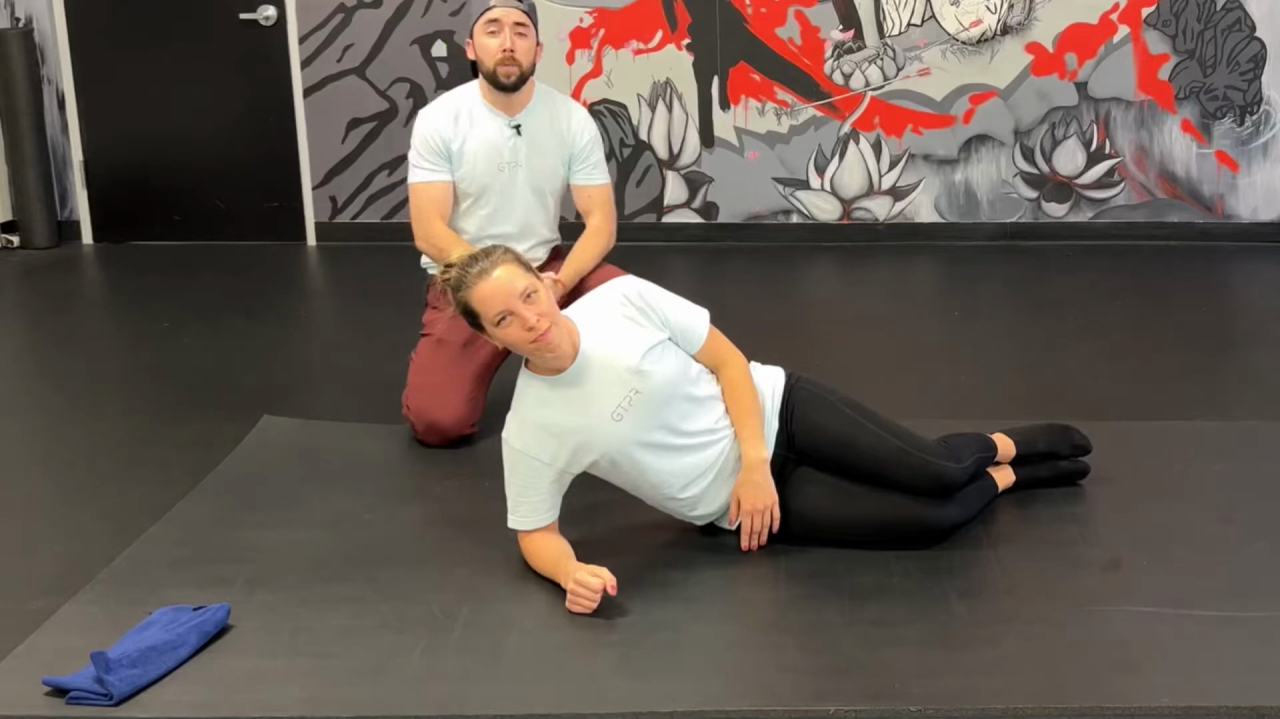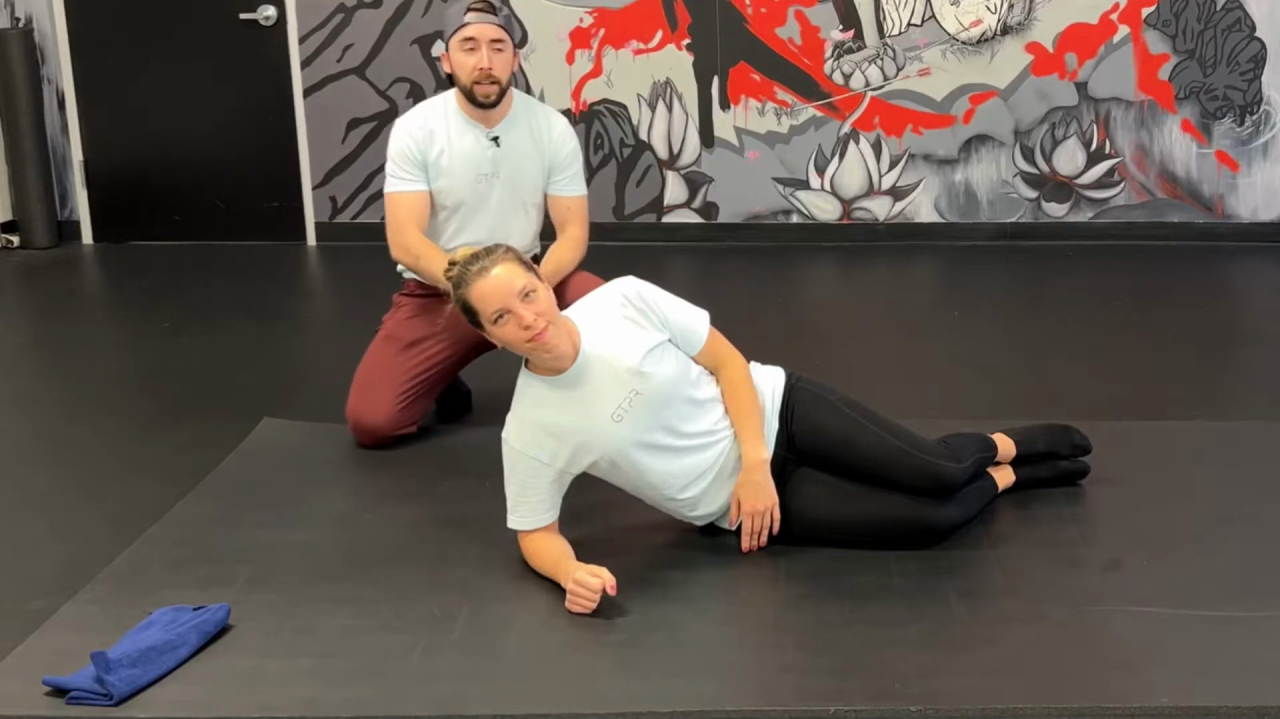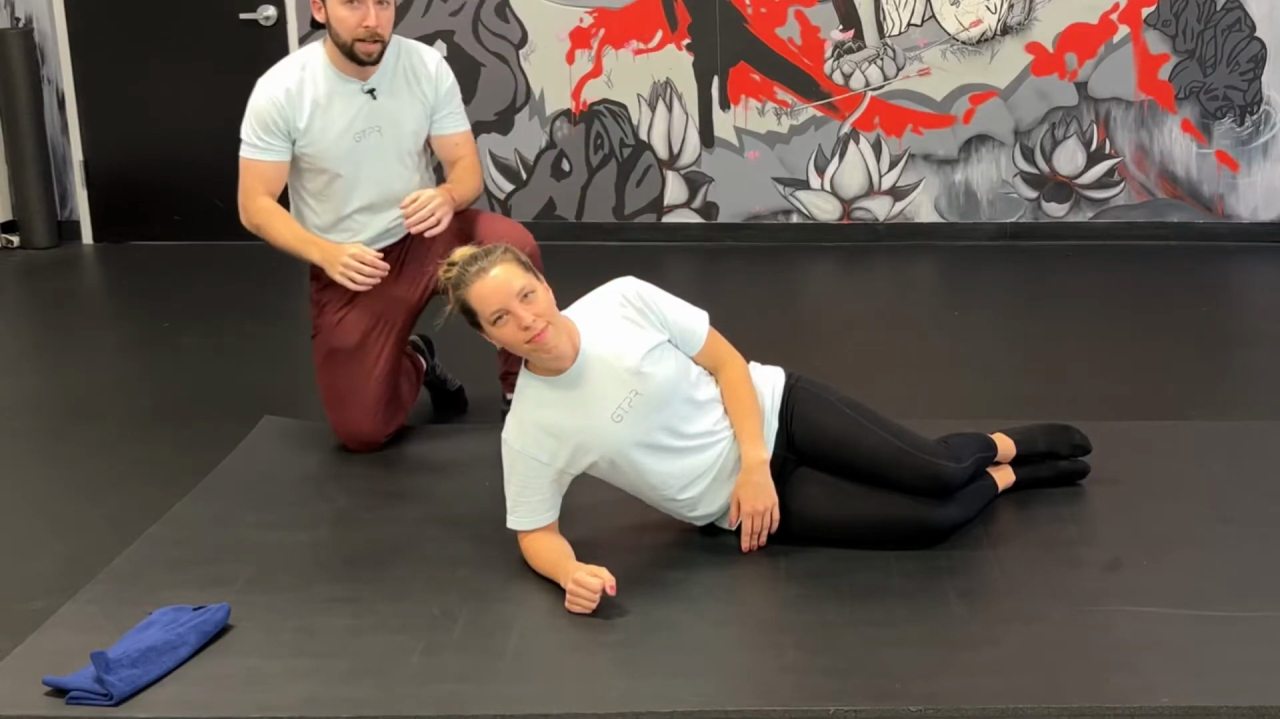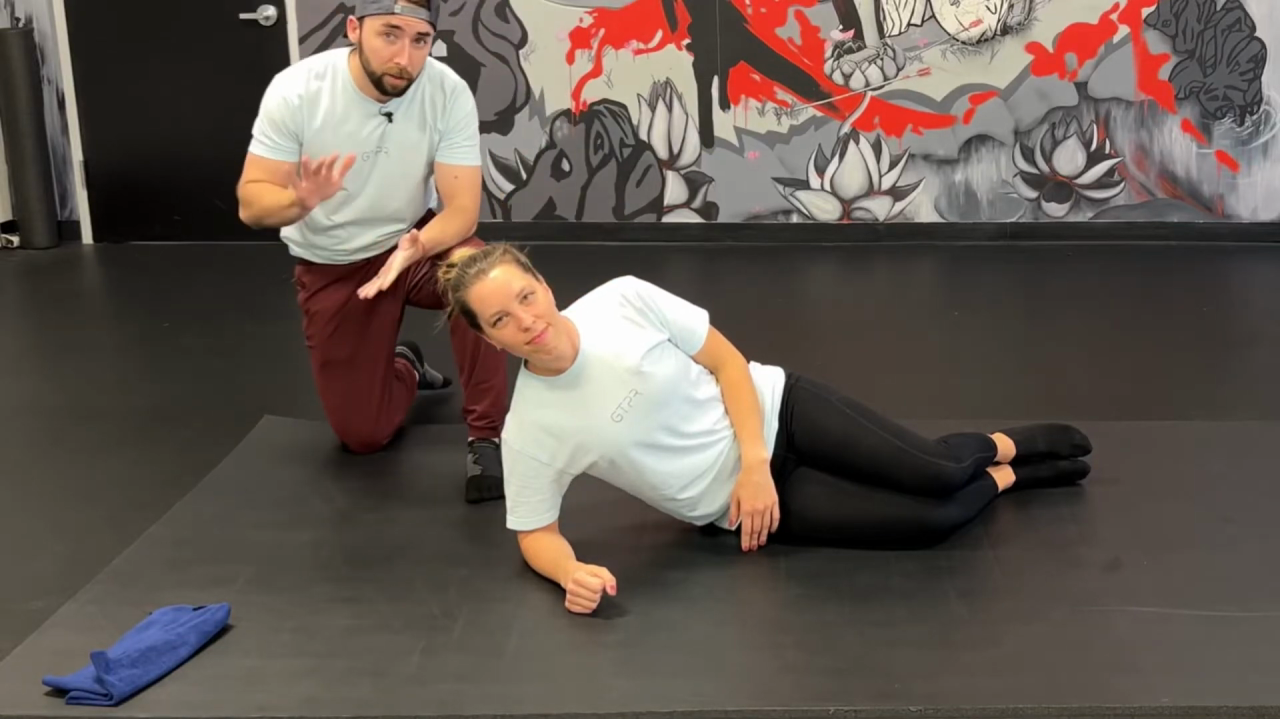
dt=0.7s
person 1, frame 1
left shoulder: (625, 297)
right shoulder: (529, 430)
left elbow: (729, 362)
right elbow: (535, 533)
left wrist: (754, 462)
right wrist: (570, 573)
left hip: (770, 409)
right hip: (729, 498)
left knee: (935, 472)
right knee: (929, 522)
left ankle: (1005, 444)
right ankle: (1003, 478)
person 1, frame 2
left shoulder: (625, 299)
right shoulder: (529, 431)
left elbow: (729, 363)
right elbow: (535, 533)
left wrist: (754, 462)
right wrist: (570, 572)
left hip: (773, 410)
right hip: (727, 498)
left knee: (937, 473)
right knee: (931, 522)
left ankle: (1006, 446)
right ankle: (1004, 478)
person 1, frame 3
left shoulder: (624, 298)
right shoulder: (529, 431)
left elbow: (729, 364)
right elbow: (535, 533)
left wrist: (754, 463)
right wrist: (570, 573)
left hip: (771, 409)
right hip: (730, 499)
left knee: (936, 470)
right knee: (929, 522)
left ankle: (1005, 445)
right ankle: (1005, 479)
person 1, frame 4
left shoulder: (623, 298)
right shoulder: (529, 430)
left elbow: (729, 363)
right elbow: (535, 533)
left wrist: (755, 461)
right wrist: (570, 572)
left hip: (773, 409)
right hip: (731, 499)
left knee: (936, 472)
right knee: (931, 522)
left ankle: (1008, 445)
right ankle: (1004, 478)
person 2, frame 1
left shoulder: (574, 121)
right shoulder: (438, 120)
left elbow: (601, 223)
right elbow: (430, 232)
left wrist: (558, 285)
left hip: (546, 268)
right knee: (438, 422)
right ankle: (438, 363)
person 2, frame 2
left shoulder: (553, 129)
right shoulder: (414, 129)
left elbow: (573, 232)
right elbow: (405, 243)
right hip: (434, 292)
right knee: (371, 422)
right ankle: (443, 372)
person 2, frame 3
left shoulder: (427, 68)
right shoulder: (279, 91)
left elbow: (468, 169)
right elbow: (255, 207)
left wrist: (446, 197)
right wrist: (326, 253)
left hip: (427, 236)
right hip: (347, 267)
left knee: (513, 247)
right knee: (363, 432)
right ankle: (415, 364)
person 2, frame 4
left shoulder: (450, 93)
right shoulder: (295, 91)
left elbow: (463, 208)
right elbow: (252, 200)
left wrist: (416, 247)
right wrist: (303, 200)
left hip: (415, 240)
right hip: (331, 268)
right knee: (363, 436)
left ankle: (486, 436)
right ankle: (404, 368)
